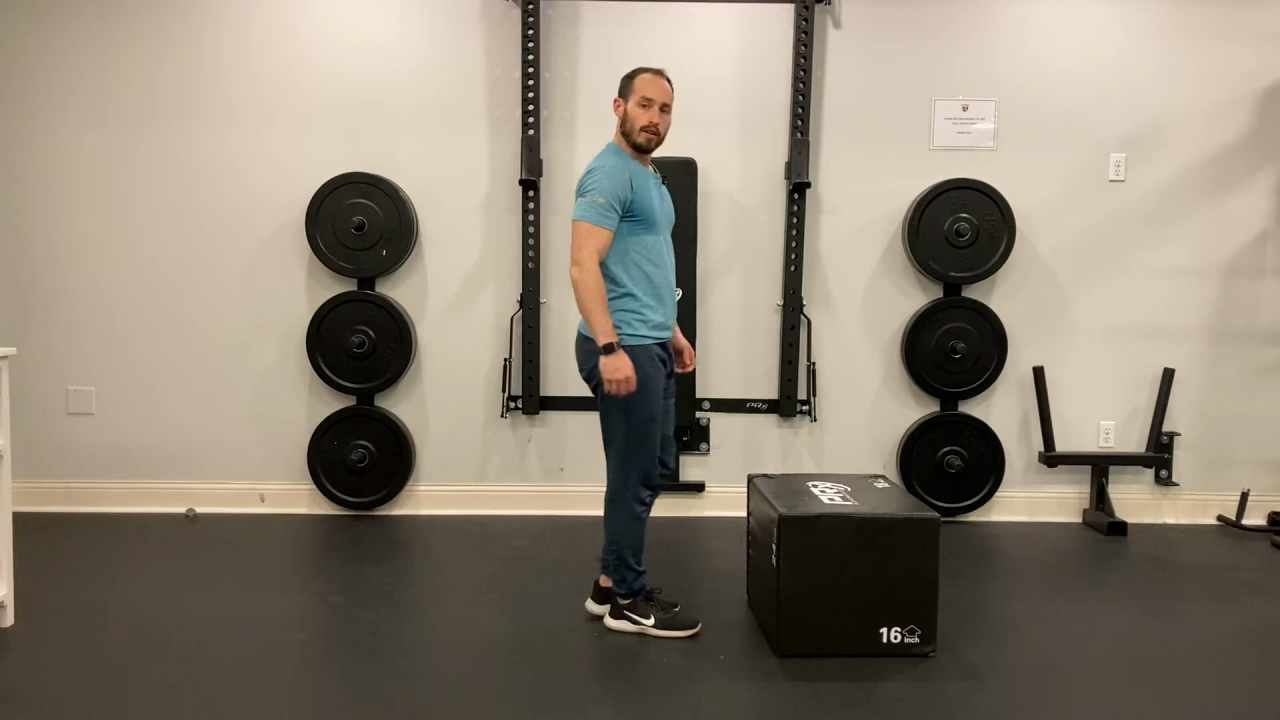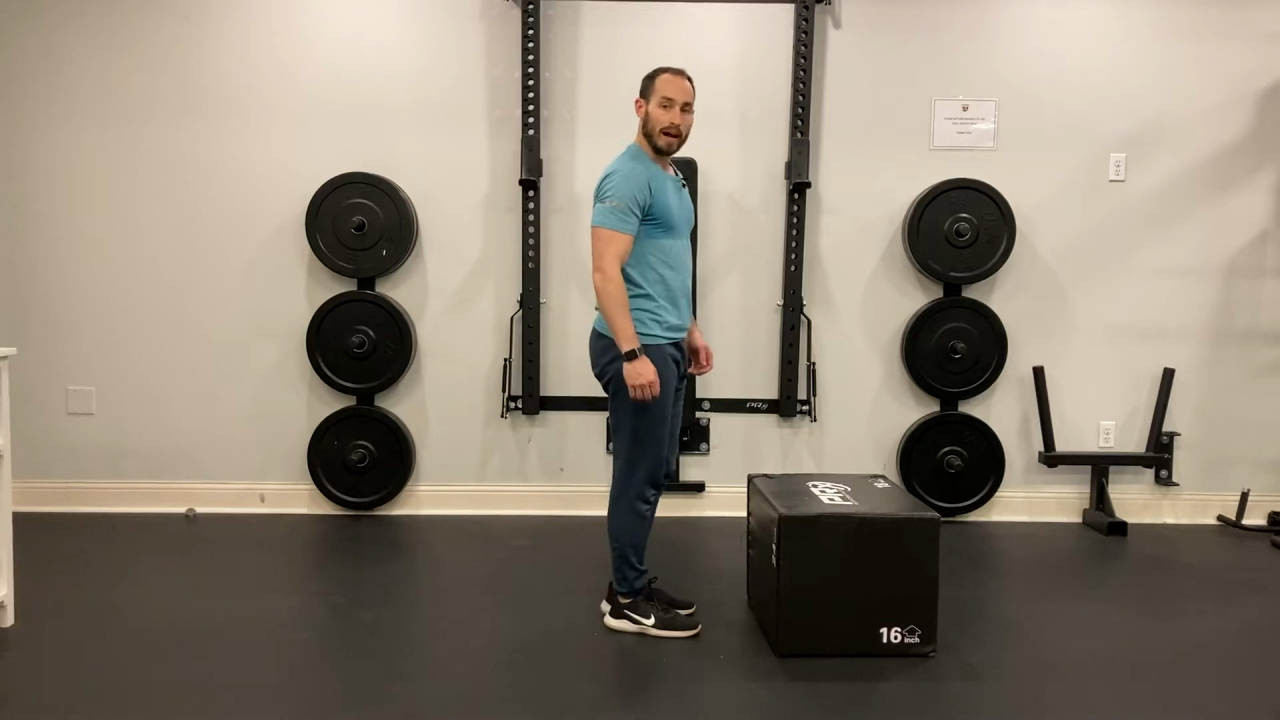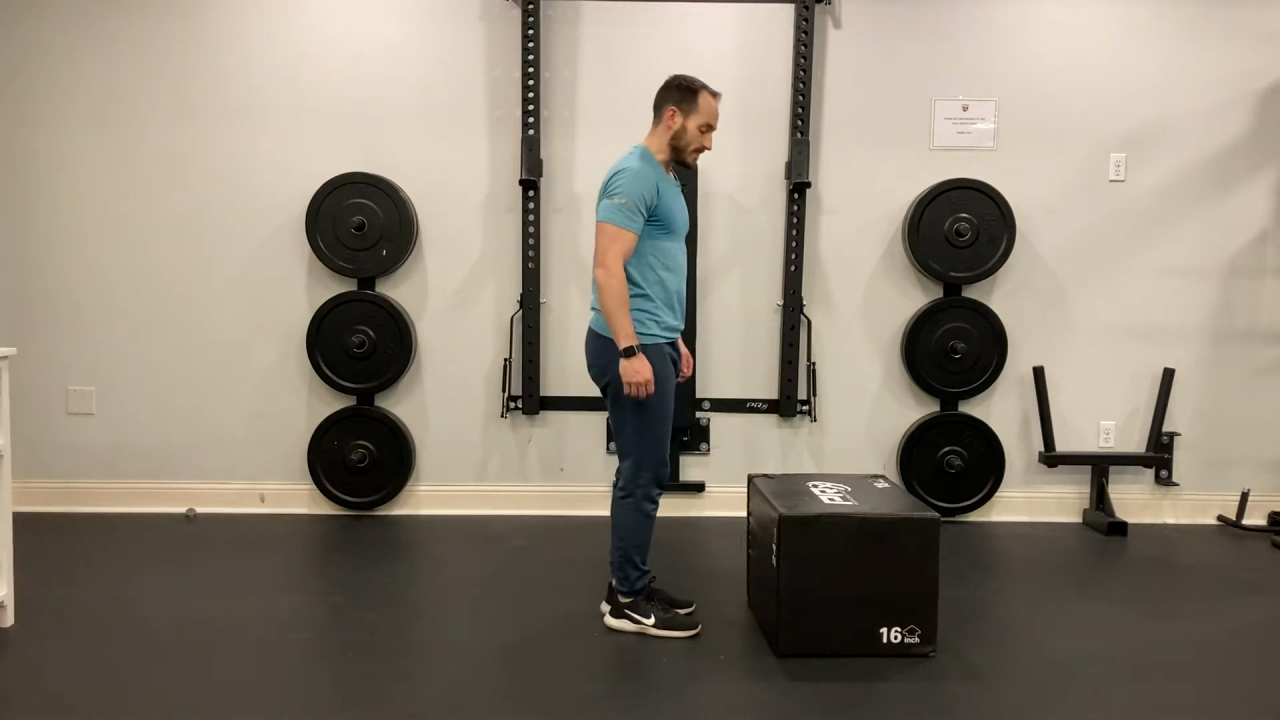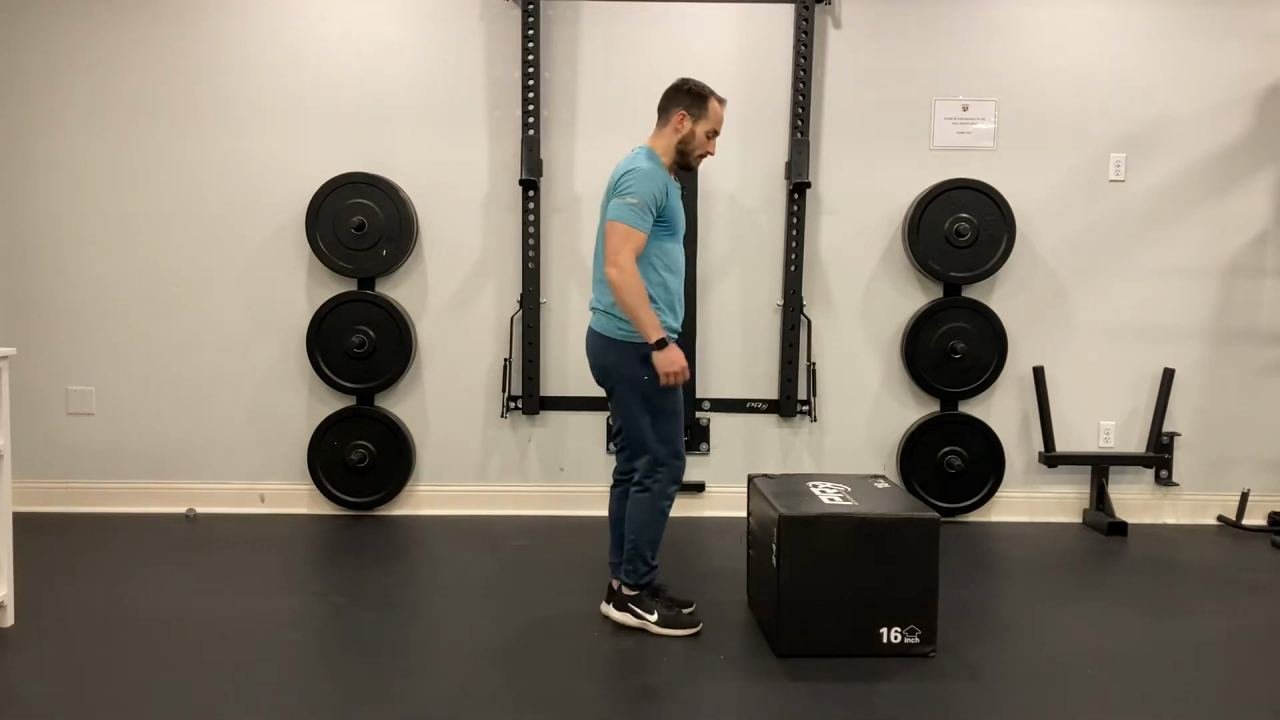
dt=0.5s
person 1, frame 1
left shoulder: (648, 177)
right shoulder: (609, 173)
right elbow: (585, 266)
left wrist: (672, 332)
right wrist: (609, 347)
left hip: (649, 346)
right hip: (626, 350)
left knee: (654, 467)
right knee: (635, 474)
left ankle: (612, 582)
right ankle: (627, 600)
person 1, frame 2
left shoulder: (672, 179)
right shoulder: (627, 177)
right elbow: (607, 273)
left wrist: (690, 333)
right wrist: (632, 354)
left hip: (666, 347)
right hip: (640, 351)
left knee: (655, 474)
right knee: (638, 477)
left ankle: (630, 585)
right ankle: (628, 601)
person 1, frame 3
left shoulder: (664, 179)
right shoulder: (635, 176)
right elbow: (608, 269)
left wrist: (672, 340)
right wrist: (630, 350)
left hip: (652, 344)
right hip: (633, 347)
left knee: (643, 471)
right knee: (644, 473)
left ankle: (628, 585)
right ankle: (629, 599)
person 1, frame 4
left shoulder: (653, 175)
right shoulder: (644, 175)
right elbow: (619, 266)
right wrist: (661, 343)
left hip: (632, 343)
right hip: (633, 346)
left knee: (639, 467)
right knee: (660, 469)
left ankle: (627, 582)
right ankle: (634, 592)
